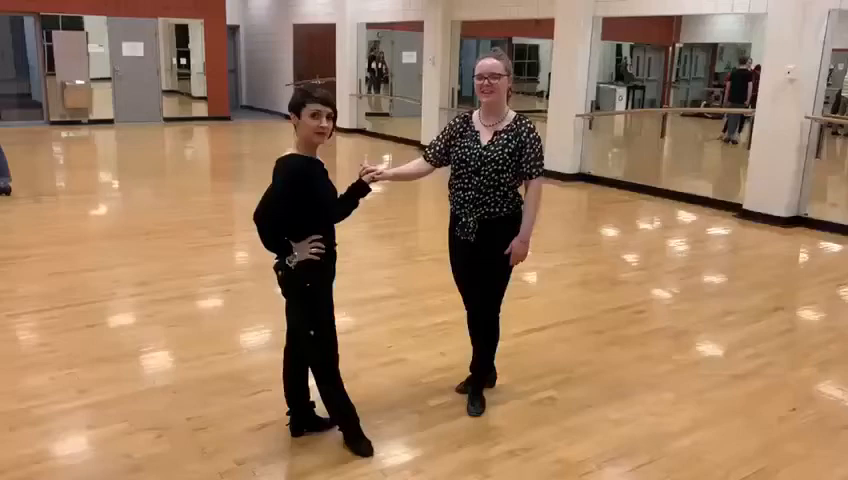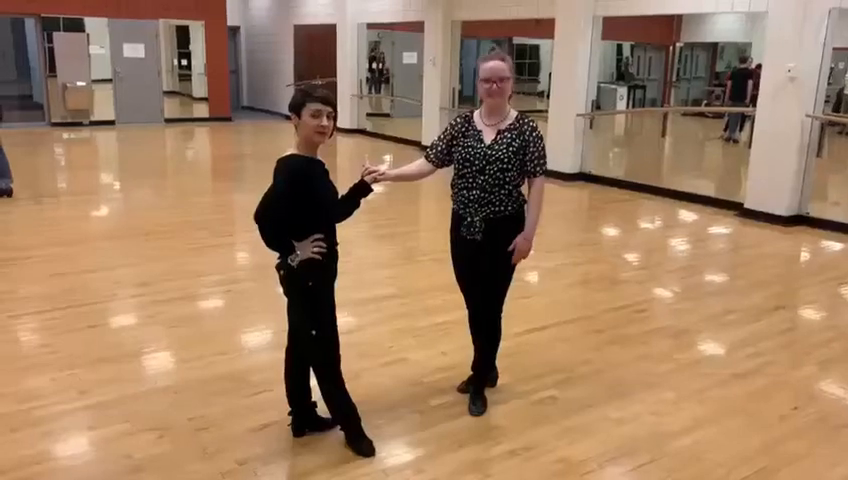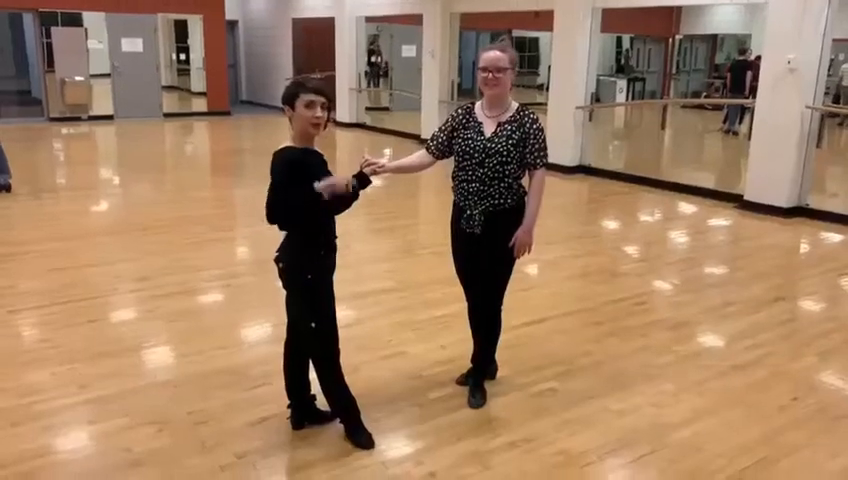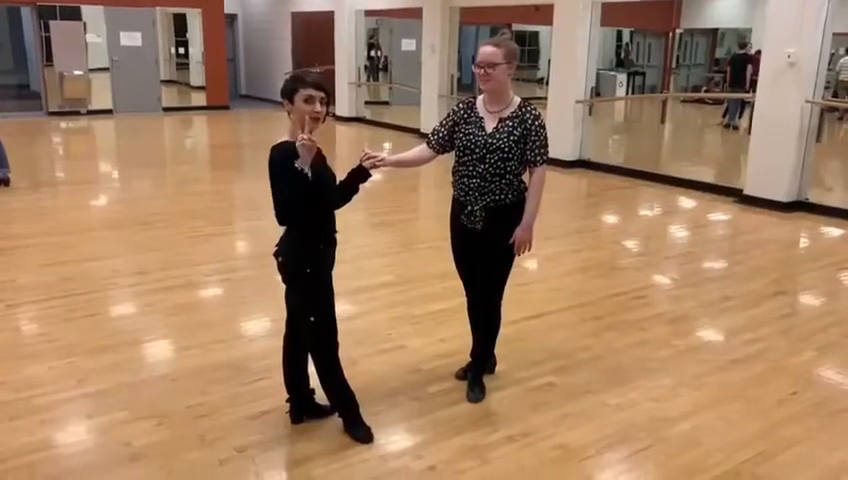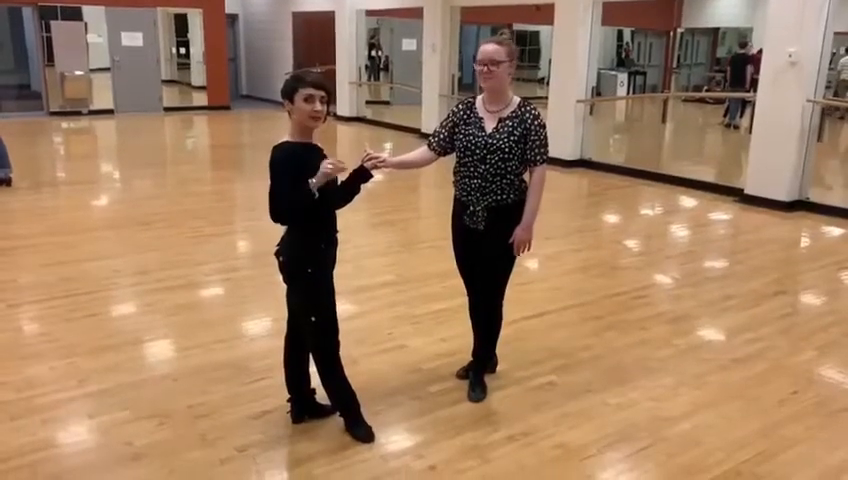
dt=0.5s
person 1, frame 1
left shoulder: (314, 166)
right shoulder: (292, 169)
left elbow: (330, 213)
right elbow: (264, 217)
left wrist: (360, 186)
right wrist: (289, 252)
left hip: (316, 271)
right hip: (302, 273)
left knee: (301, 344)
right knee: (322, 350)
left ankle: (301, 417)
right ankle: (348, 425)
person 1, frame 2
left shoulder: (315, 166)
right shoulder: (292, 169)
left elbow: (331, 214)
right elbow: (264, 217)
left wrist: (362, 187)
right wrist: (291, 251)
left hip: (317, 270)
right hip: (304, 272)
left knee: (303, 343)
right knee: (324, 349)
left ankle: (303, 416)
right ankle: (350, 424)
person 1, frame 3
left shoulder: (314, 158)
right shoulder: (288, 160)
left elbow: (330, 207)
right elbow: (276, 214)
left wrist: (360, 179)
right wrist: (321, 189)
left hip: (316, 258)
right hip: (302, 261)
left knee: (301, 336)
right knee: (323, 342)
left ankle: (302, 409)
right ankle: (350, 417)
person 1, frame 4
left shoulder: (314, 152)
right shoulder: (283, 155)
left elbow: (331, 200)
right elbow: (285, 213)
left wrist: (361, 172)
right wrist: (303, 165)
left hip: (317, 252)
right hip: (301, 256)
left knee: (300, 331)
right knee: (322, 336)
left ankle: (301, 403)
right ankle: (349, 411)
person 1, frame 5
left shoulder: (315, 151)
right shoulder: (285, 155)
left elbow: (332, 201)
right elbow: (279, 212)
left wrist: (363, 172)
right wrist: (315, 181)
left hip: (317, 252)
right hip: (302, 256)
left knee: (301, 330)
right knee: (323, 335)
left ankle: (302, 403)
right ankle: (349, 411)
person 2, frame 1
left shoulder: (523, 131)
right shoulder: (460, 125)
left elbow: (534, 184)
right elbow: (427, 163)
left wrist: (524, 235)
right wrist: (388, 173)
left hip: (499, 232)
right hip: (462, 229)
left knee: (487, 307)
right knee: (472, 305)
left ankle: (477, 381)
right ankle: (485, 370)
person 2, frame 2
left shoulder: (525, 130)
right shoulder: (461, 125)
left elbow: (536, 181)
right elbow: (429, 163)
left wrist: (528, 232)
right wrist: (390, 174)
left hip: (503, 231)
right hip: (464, 228)
left knee: (490, 307)
right knee: (473, 304)
left ankle: (479, 380)
right ankle: (487, 369)
person 2, frame 3
left shoulder: (526, 122)
right shoulder: (462, 116)
left elbow: (537, 175)
right elbow: (429, 155)
left wrist: (528, 225)
right wrist: (389, 166)
left hip: (503, 223)
right hip: (464, 220)
left knee: (489, 299)
right knee: (473, 298)
left ankle: (478, 373)
right ankle: (487, 362)
person 2, frame 4
left shoulder: (528, 117)
right shoulder: (463, 111)
left elbow: (537, 172)
right elbow: (430, 149)
left wrist: (528, 223)
right wrist: (389, 159)
left hip: (503, 219)
right hip: (464, 215)
left knee: (488, 294)
right knee: (472, 292)
left ankle: (477, 367)
right ankle: (485, 357)
person 2, frame 5
left shoulder: (528, 117)
right shoulder: (463, 111)
left elbow: (537, 171)
right elbow: (431, 151)
left wrist: (527, 223)
right wrist: (391, 161)
left hip: (503, 219)
right hip: (465, 215)
left knee: (490, 294)
right knee: (474, 291)
left ankle: (479, 367)
right ankle: (486, 356)
